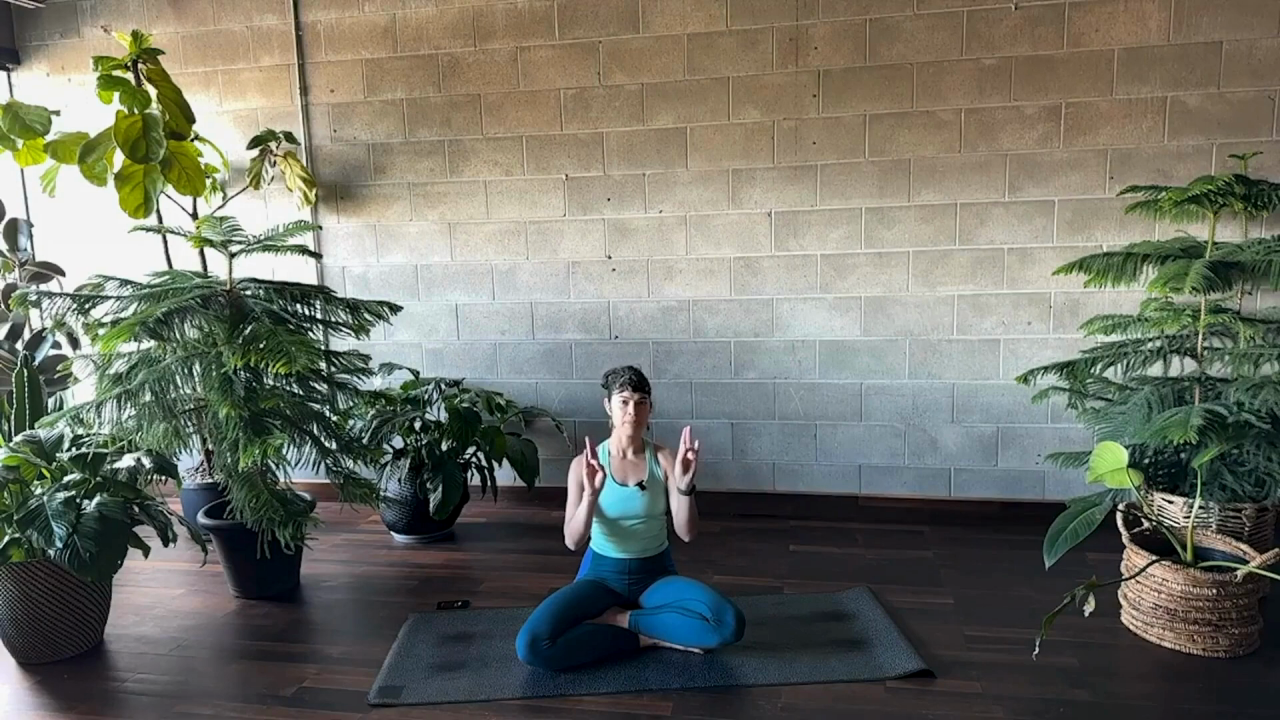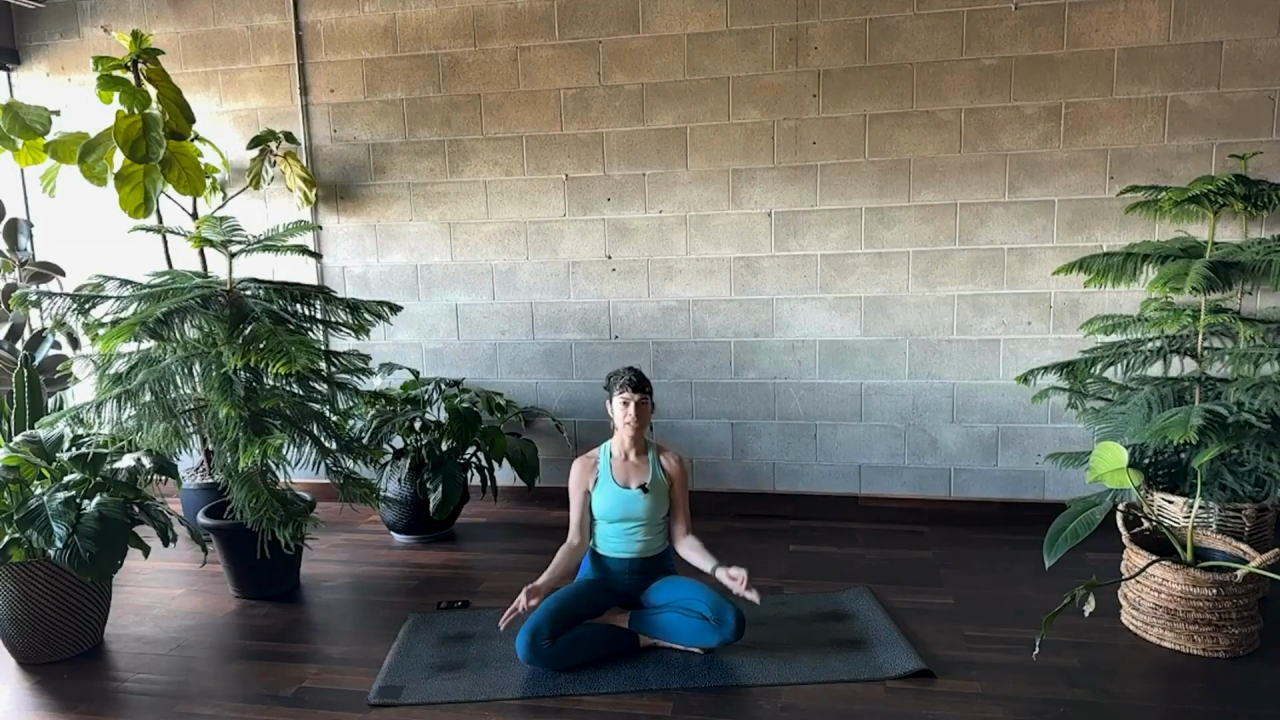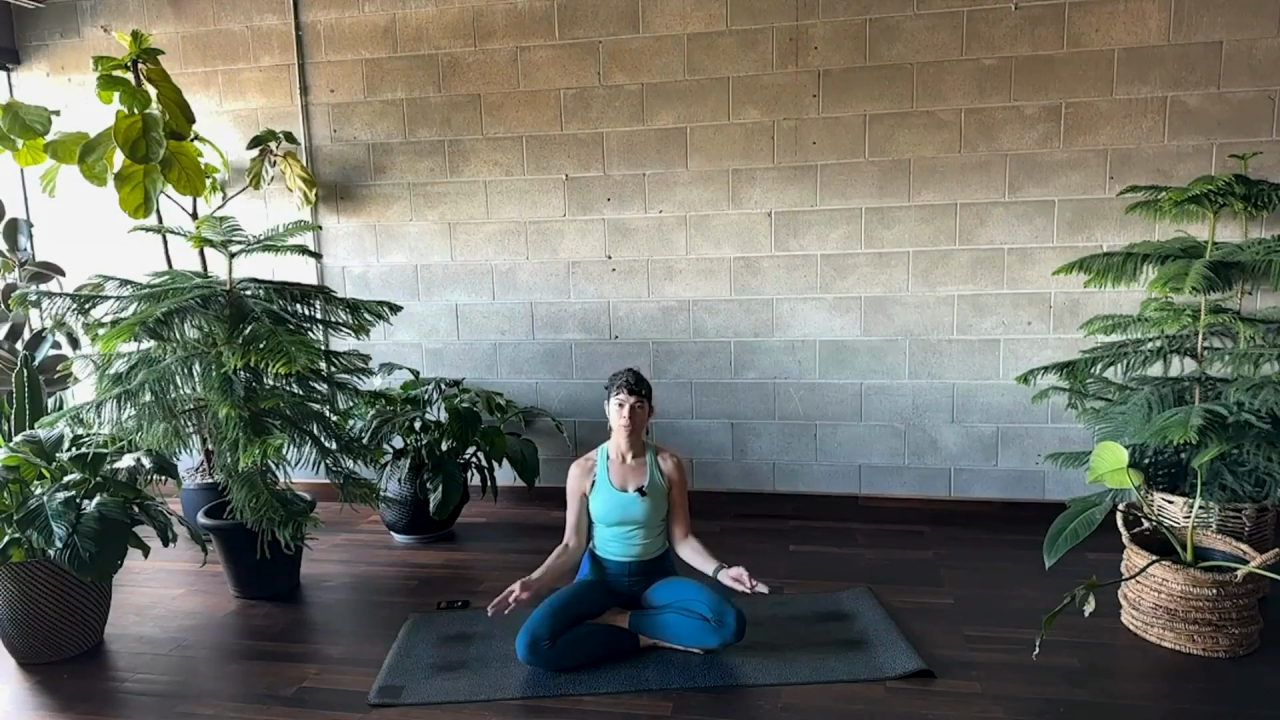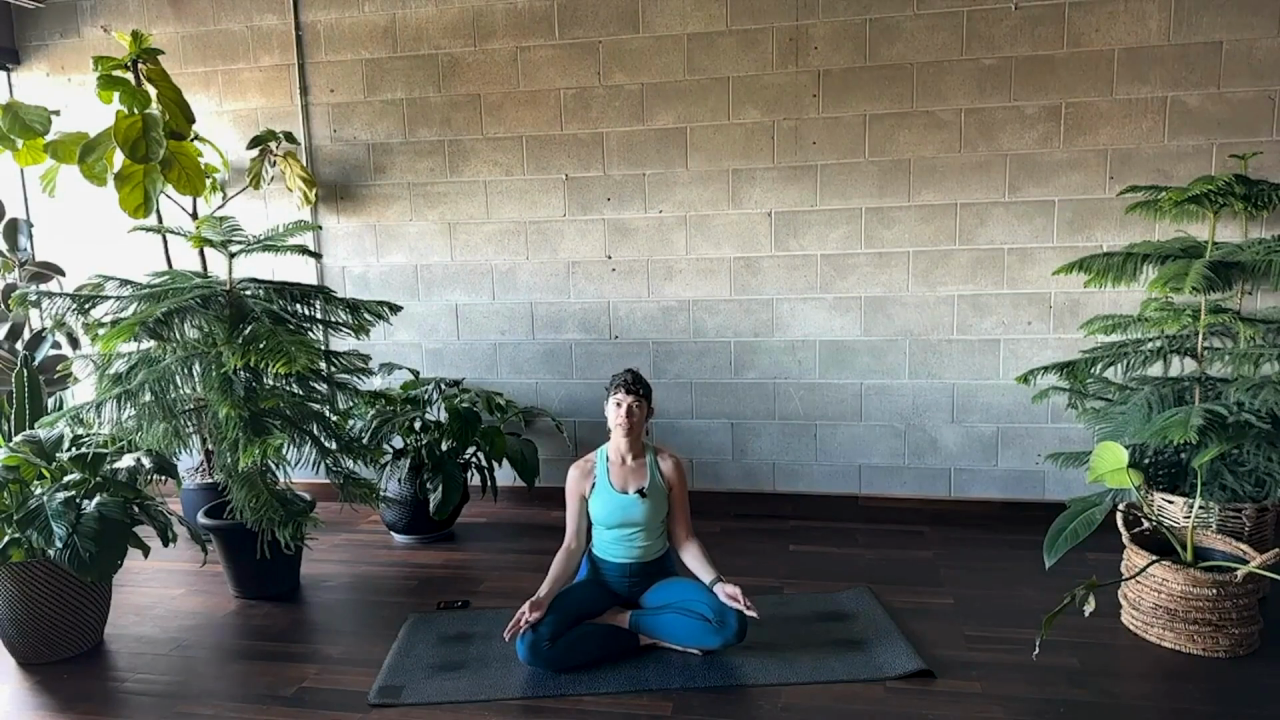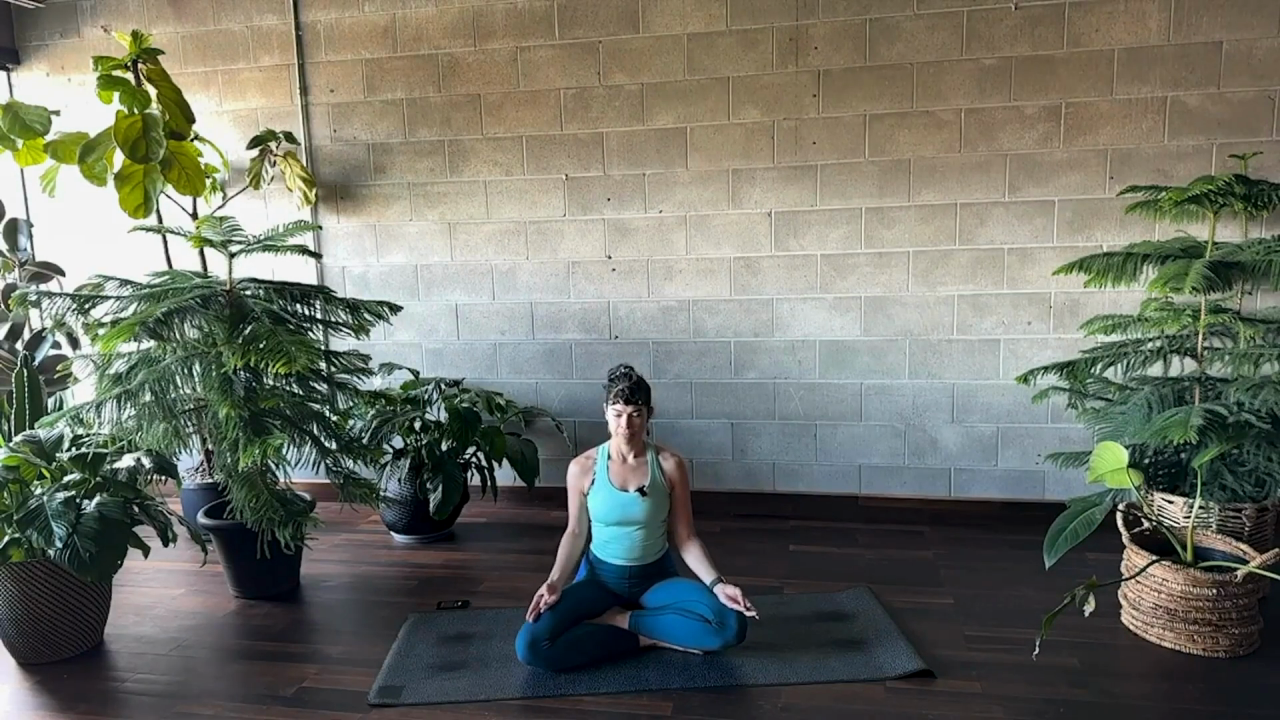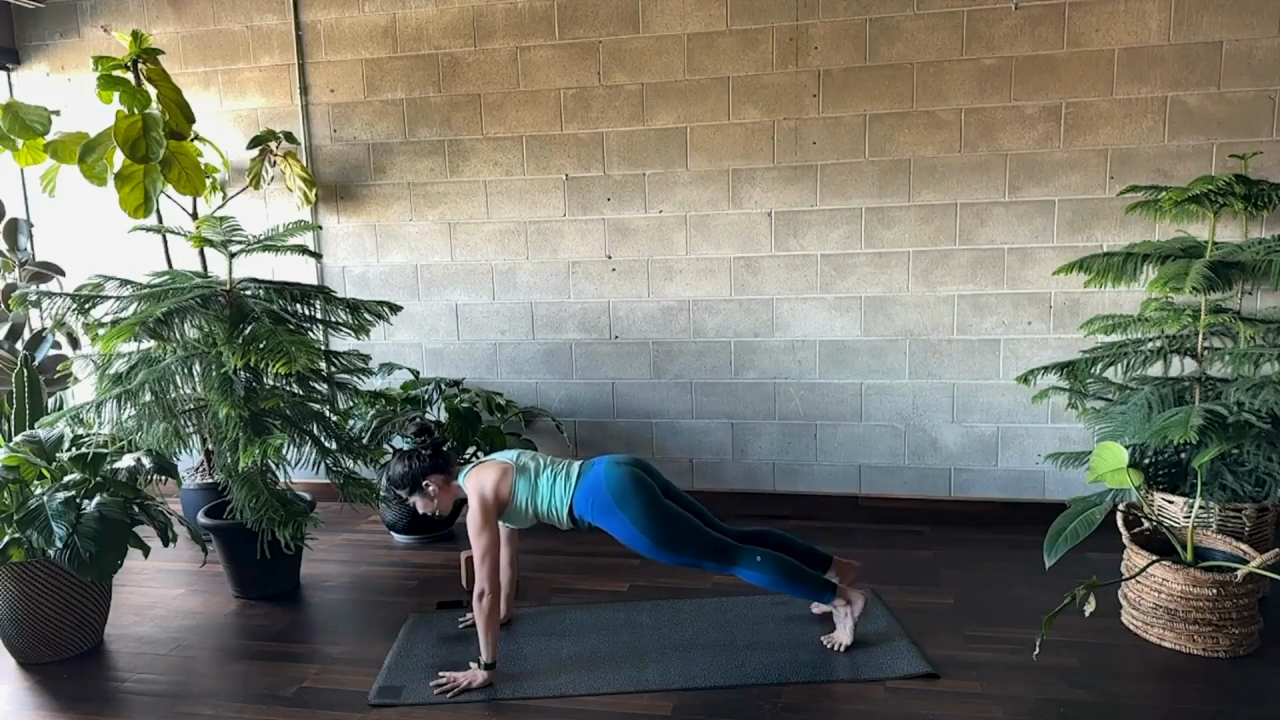
dt=0.7s
person 1, frame 1
left shoulder: (666, 459)
right shoulder: (585, 463)
left elbow: (687, 533)
right elbow: (573, 541)
left wrist: (685, 485)
right wrist: (591, 494)
left hip: (655, 574)
right hip: (602, 574)
left knee: (728, 623)
right knee: (532, 646)
left ankle: (617, 619)
right ankle: (648, 636)
person 1, frame 2
left shoulder: (670, 463)
right shoulder: (586, 466)
left elbow: (680, 536)
right elbow: (577, 542)
left wrist: (719, 569)
right wrist: (541, 586)
left hip: (655, 575)
right hip: (601, 576)
left knee: (729, 623)
right knee: (532, 646)
left ankle: (618, 620)
right ankle: (647, 636)
person 1, frame 3
left shoulder: (668, 465)
right shoulder: (584, 469)
left elbow: (681, 538)
right elbow: (572, 544)
left wrist: (720, 571)
right wrist: (534, 583)
left hip: (655, 577)
right hip: (601, 577)
left knee: (728, 624)
right knee: (532, 647)
left ankle: (620, 621)
right ankle: (649, 637)
person 1, frame 4
left shoulder: (668, 466)
right shoulder: (582, 472)
left elbow: (683, 539)
right elbow: (573, 545)
left wrist: (717, 584)
right wrist: (542, 597)
left hip: (656, 577)
right hip: (600, 578)
left knee: (730, 624)
right knee: (532, 645)
left ankle: (620, 620)
right ankle: (648, 635)
person 1, frame 5
left shoulder: (669, 465)
right shoulder: (582, 468)
left elbow: (685, 538)
right elbow: (575, 534)
left wrist: (717, 584)
right wrist: (554, 583)
left hip: (655, 578)
right hip: (599, 578)
left knee: (731, 625)
right knee: (530, 648)
right ankle: (648, 634)
person 1, frame 6
left shoulder: (479, 494)
right shoulder: (487, 472)
left elbow: (484, 588)
right elbow: (508, 541)
left wrist: (485, 667)
right wrist: (504, 610)
left hip: (611, 497)
right hip: (618, 474)
left knee: (727, 556)
right knee: (724, 537)
left ankle: (842, 599)
right ankle: (834, 567)
